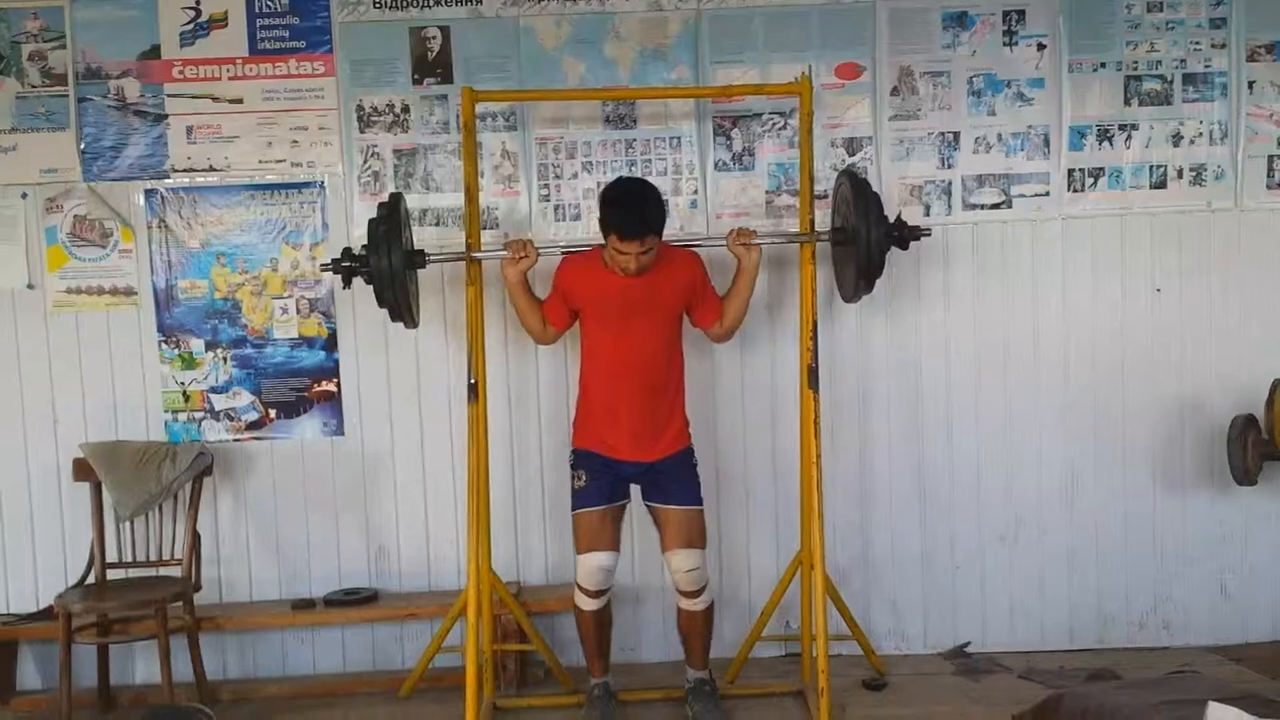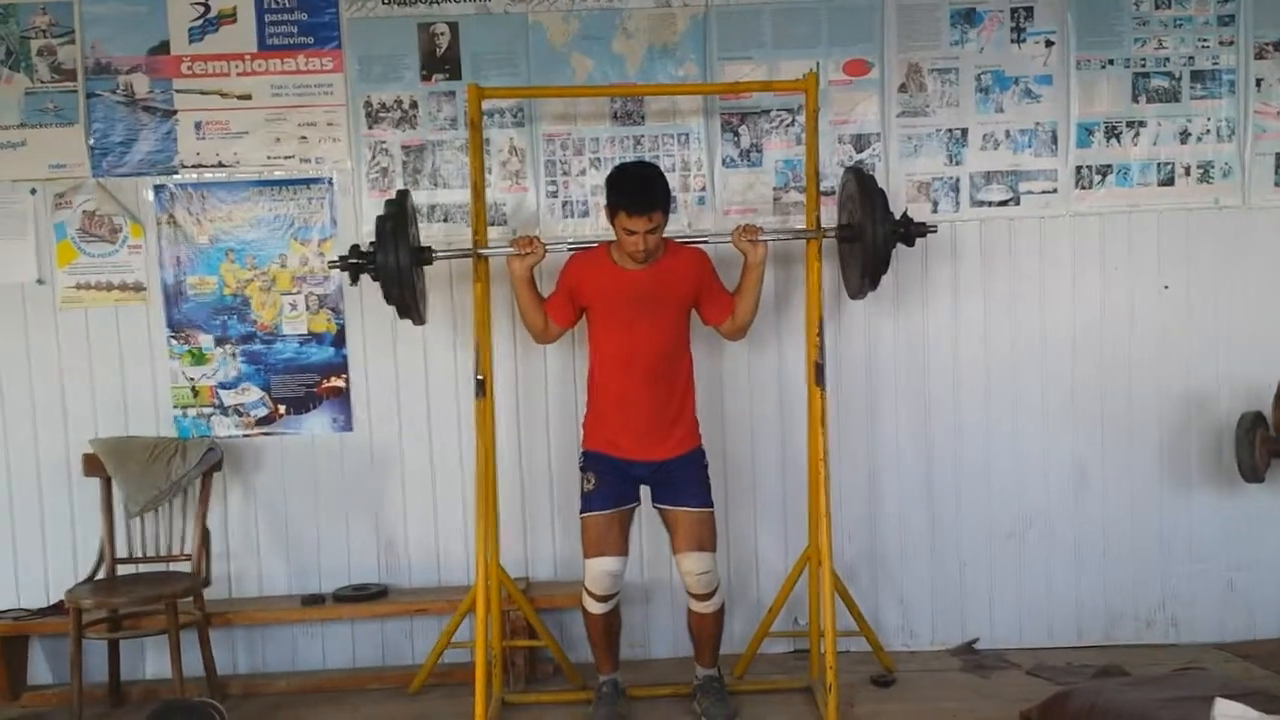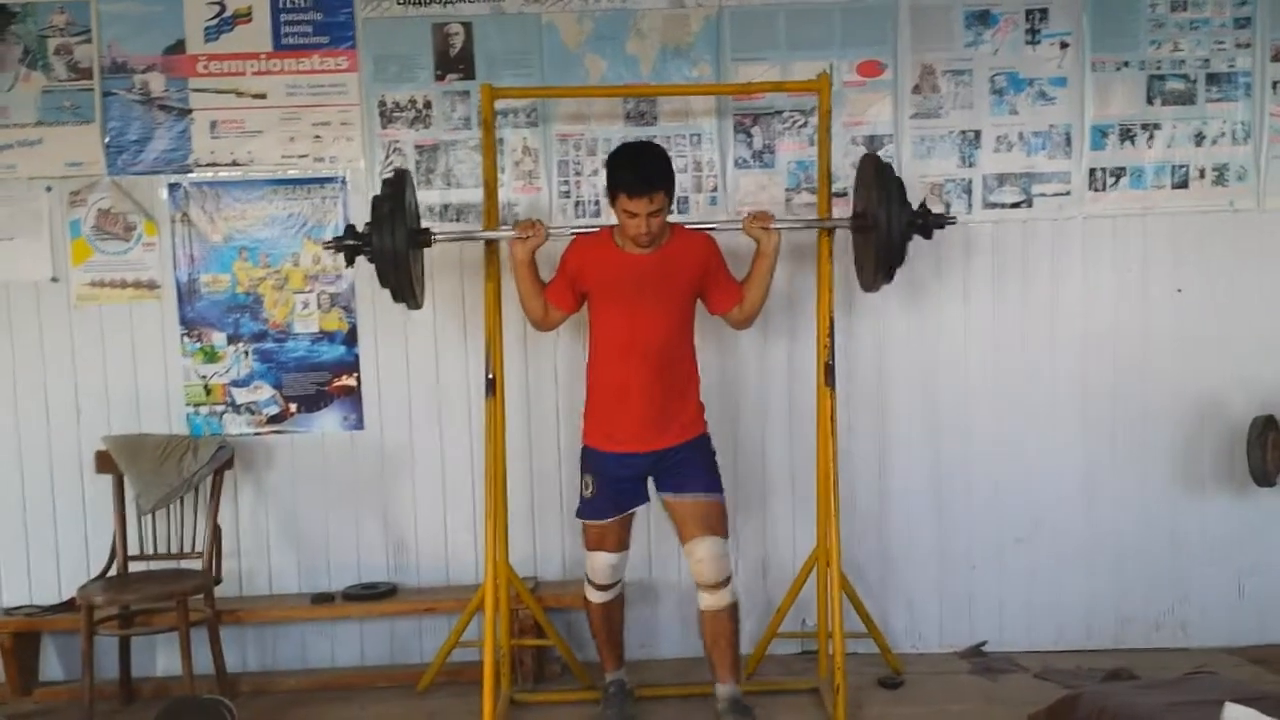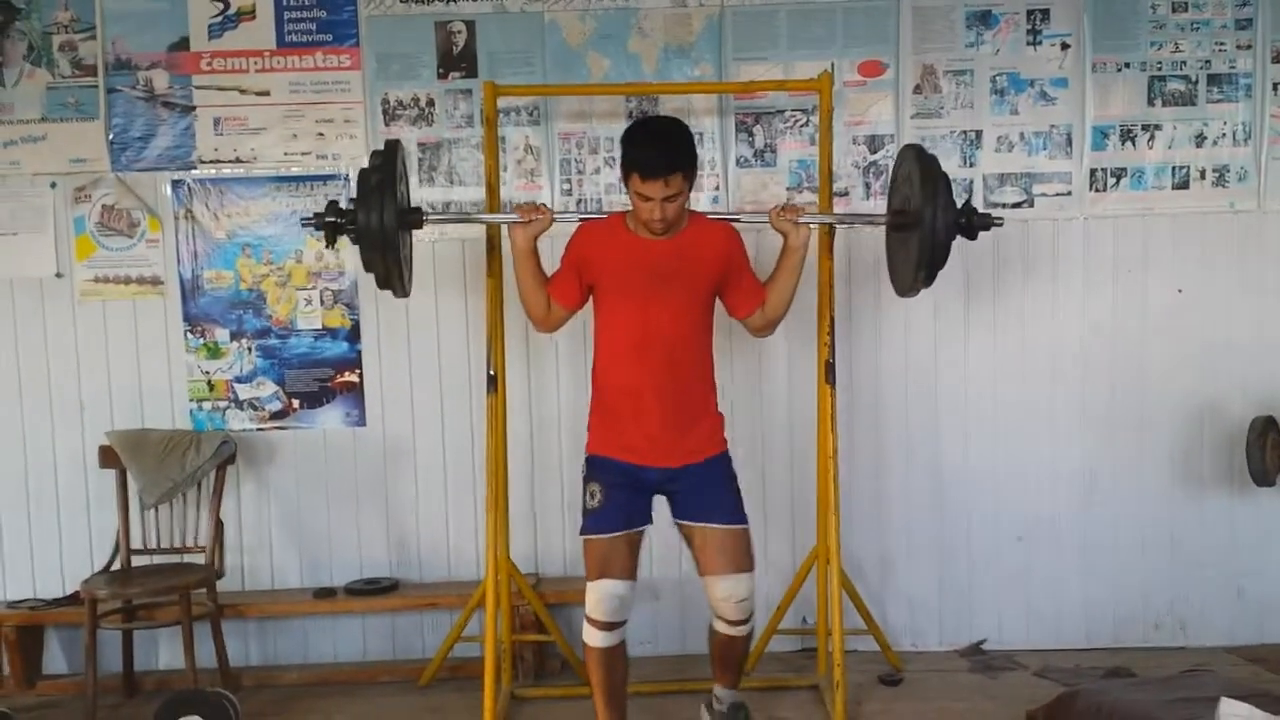
dt=1s
person 1, frame 1
left shoulder: (685, 267)
right shoulder: (574, 271)
left elbow: (722, 327)
right elbow: (544, 330)
left wrist: (747, 267)
right wrist: (515, 278)
left hip: (669, 448)
right hip: (597, 450)
left knee: (691, 573)
right knee: (592, 574)
person 1, frame 2
left shoulder: (692, 264)
right shoulder: (582, 269)
left elbow: (734, 325)
right elbow: (544, 330)
left wrist: (754, 263)
right wrist: (522, 275)
left hip: (679, 449)
right hip: (607, 451)
left knee: (702, 576)
right knee: (601, 579)
person 1, frame 3
left shoulder: (698, 249)
right shoulder: (584, 253)
left elbow: (741, 313)
right elbow: (544, 317)
left wrist: (767, 250)
right wrist: (522, 258)
left hip: (683, 437)
right hip: (608, 442)
left knee: (712, 567)
right knee: (603, 572)
person 1, frame 4
left shoulder: (720, 241)
right shoulder: (591, 241)
left elbow: (761, 319)
right elbow: (545, 316)
left wrist: (794, 247)
right wrist: (523, 245)
left hip: (700, 452)
right hip: (614, 455)
left knee: (735, 600)
right knee: (605, 609)
